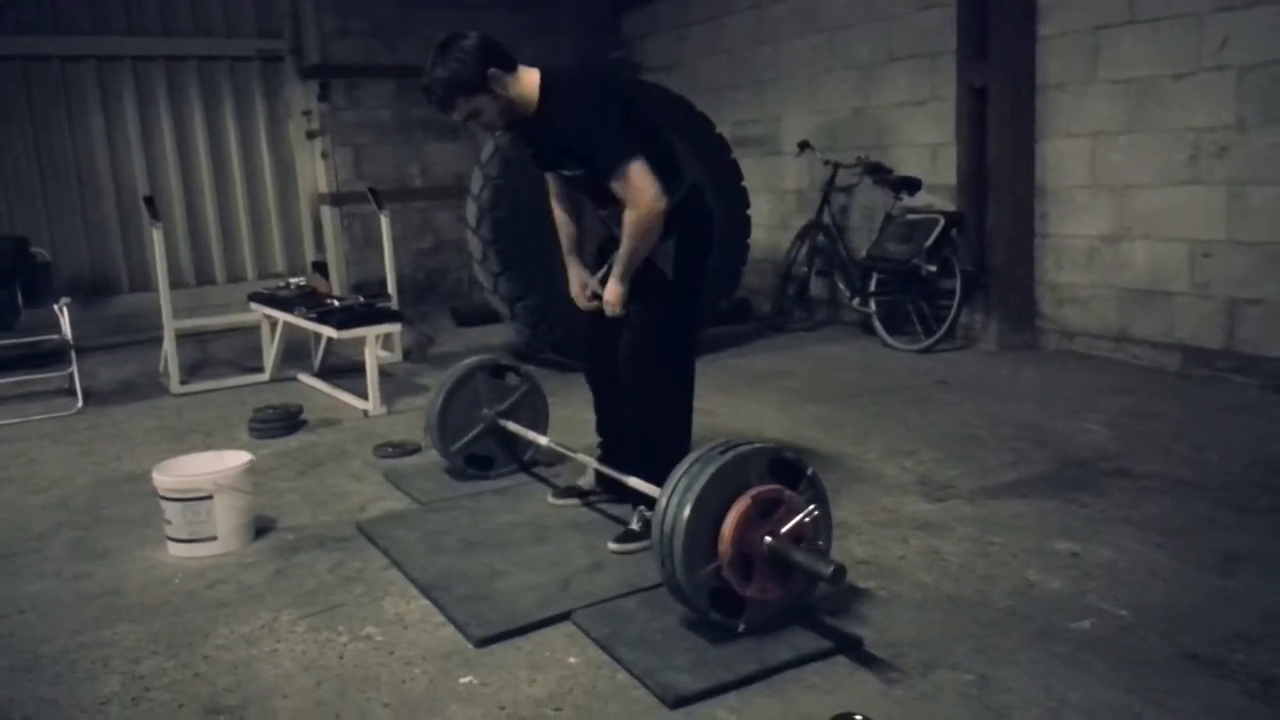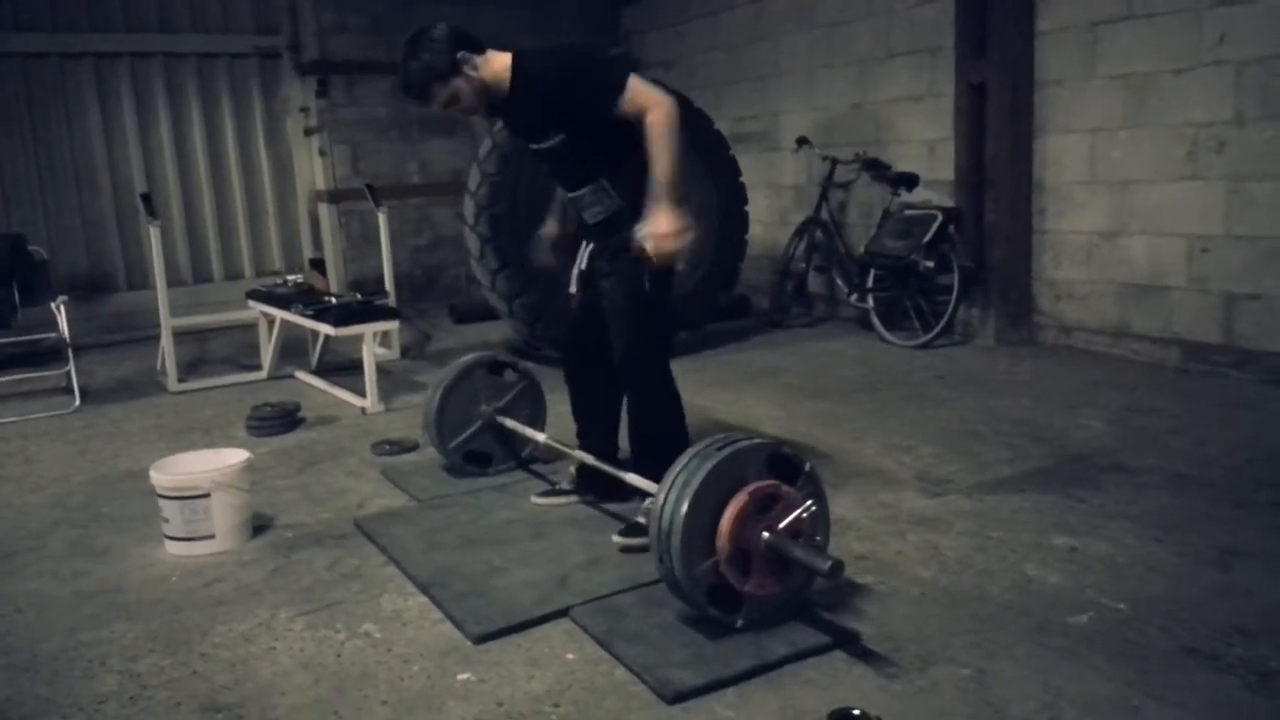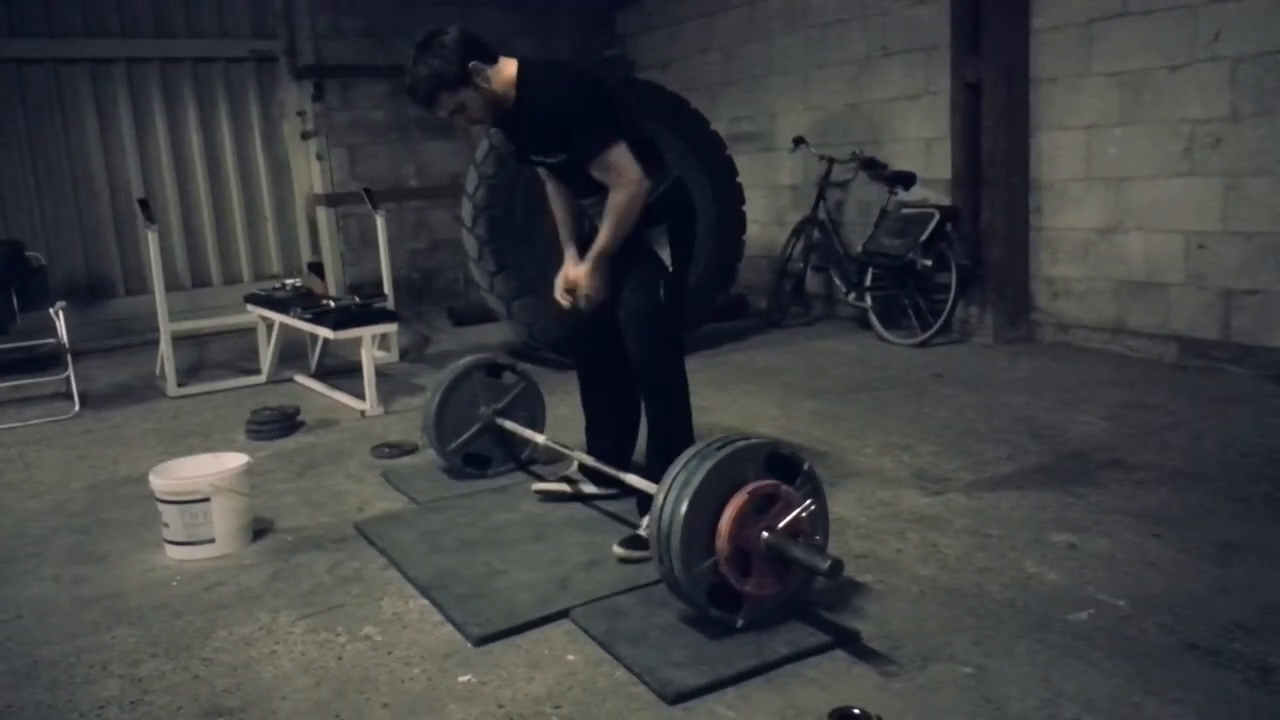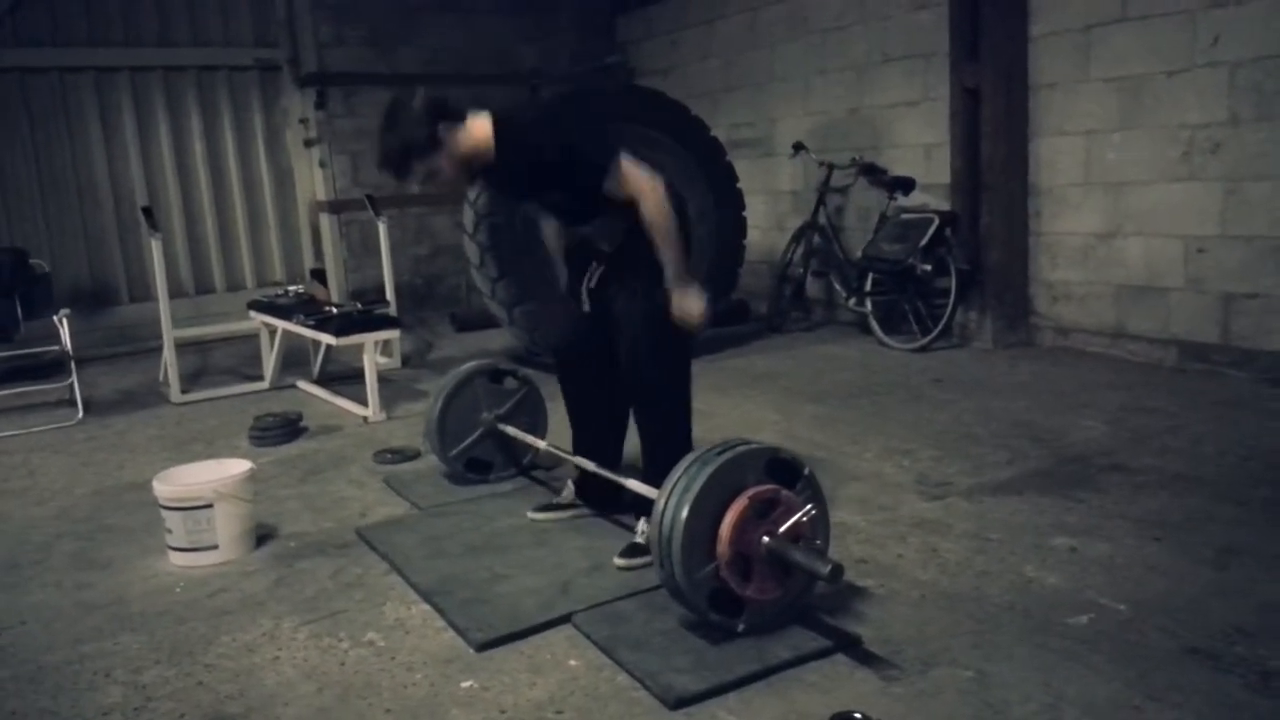
dt=0.4s
person 1, frame 1
left shoulder: (578, 104)
right shoulder: (530, 116)
left elbow: (649, 204)
left wrist: (621, 279)
right wrist: (575, 267)
left hip: (671, 230)
right hip: (628, 231)
left knee: (648, 365)
right knee: (602, 354)
left ankle: (660, 501)
right ankle: (615, 473)
person 1, frame 2
left shoulder: (552, 72)
right shoulder: (506, 102)
left elbow: (659, 107)
left wrist: (665, 206)
right wrist: (556, 218)
left hip: (638, 226)
right hip: (597, 227)
left knee: (636, 354)
right knee: (579, 353)
right ankle: (595, 475)
person 1, frame 3
left shoulder: (560, 93)
right shoulder: (511, 112)
left elbow: (631, 185)
left wrist: (593, 265)
right wrist: (571, 257)
left hip: (655, 221)
right hip: (608, 227)
left knee: (651, 359)
right knee: (595, 348)
right ankle: (603, 469)
person 1, frame 4
left shoulder: (539, 133)
right shoulder: (492, 159)
left elbow: (648, 188)
left wrist: (680, 285)
right wrist: (569, 278)
left hip: (645, 243)
right hip: (601, 245)
left knee: (648, 366)
right knee: (579, 359)
right ankle: (594, 487)
